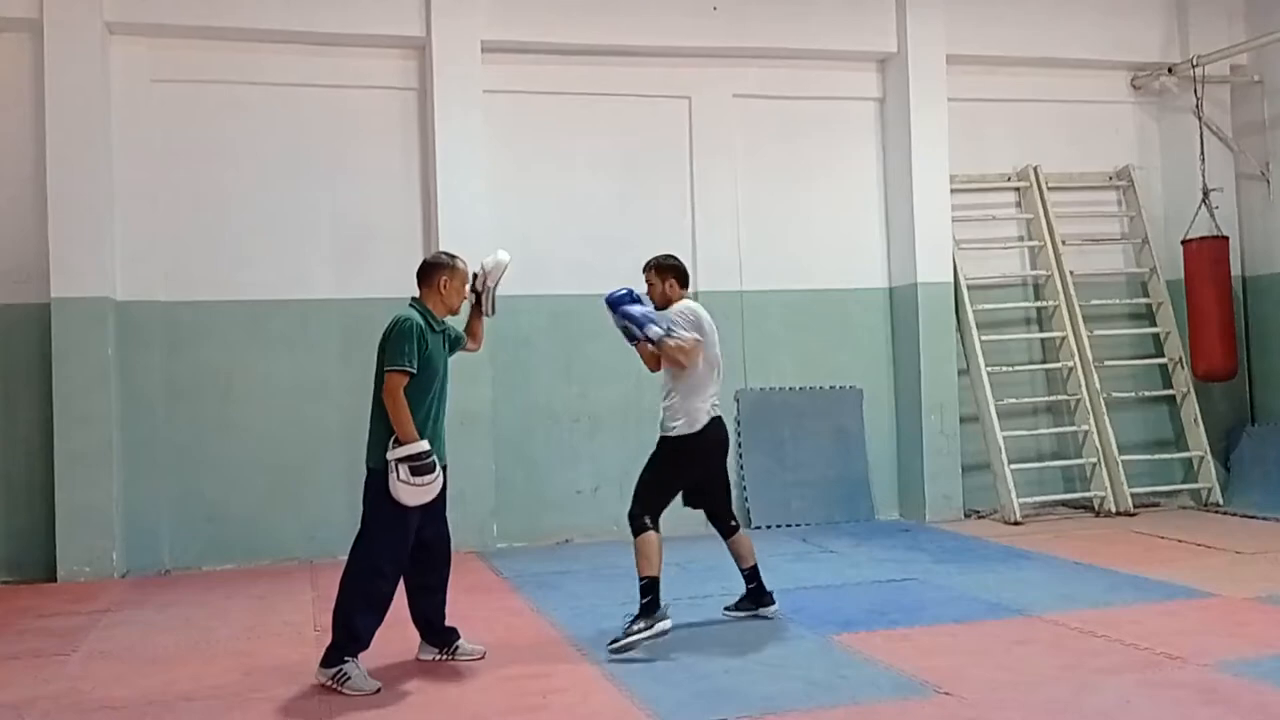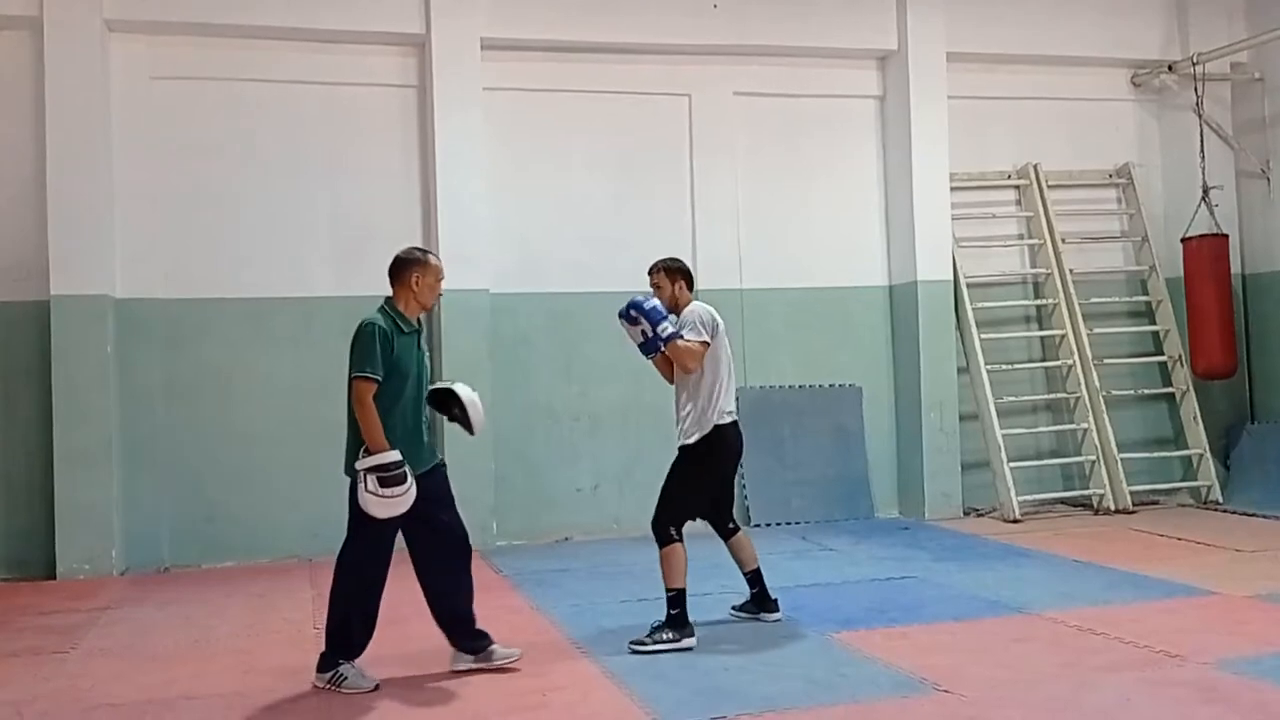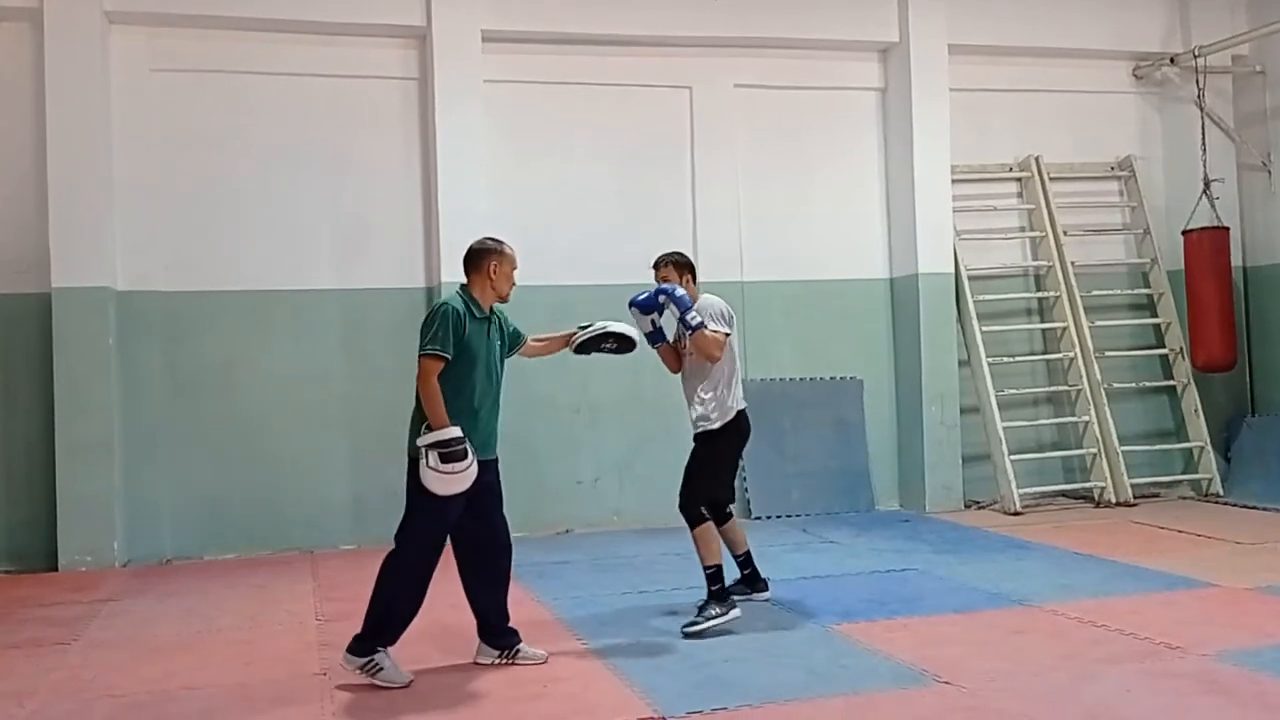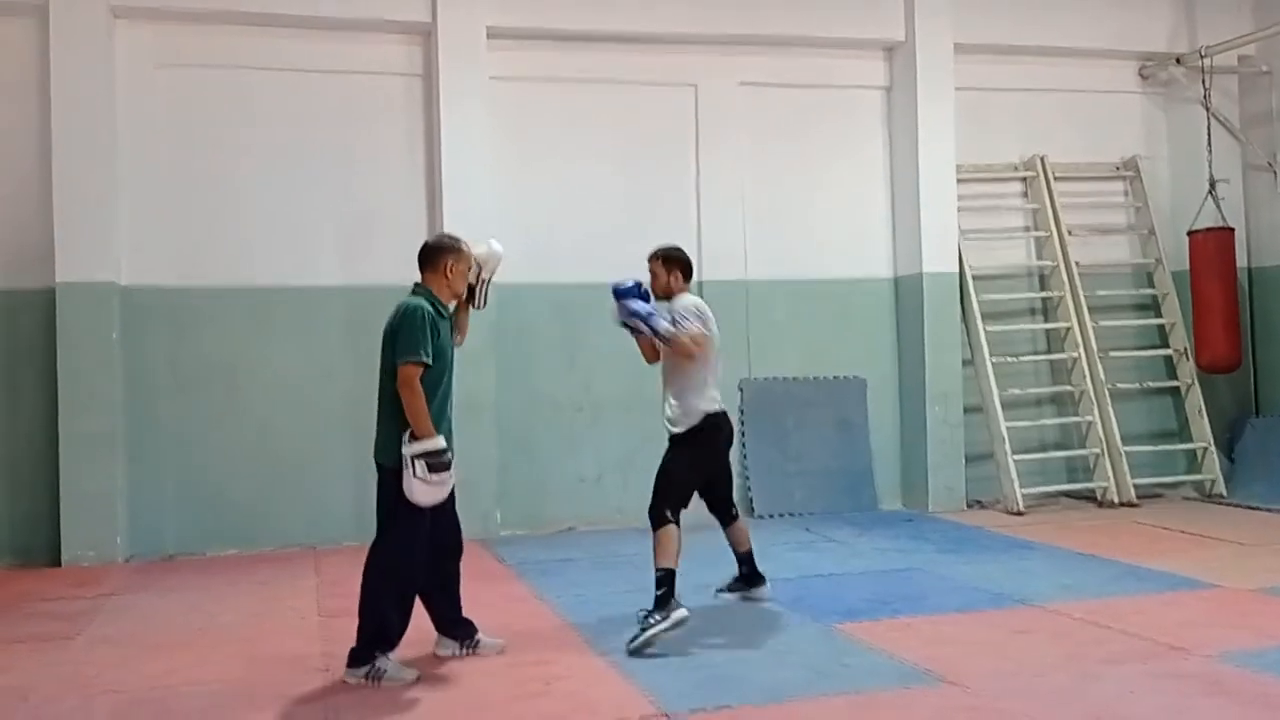
dt=0.7s
person 1, frame 1
left shoulder: (437, 329)
right shoulder: (408, 324)
left elbow: (473, 342)
right elbow: (392, 391)
left wrist: (480, 303)
right wrist: (413, 449)
left hip: (428, 462)
right hip: (396, 464)
left knee: (432, 553)
right knee: (378, 559)
left ankle: (436, 638)
right ankle: (339, 658)
person 1, frame 2
left shoulder: (415, 330)
right shoulder: (375, 330)
right elbow: (362, 398)
right wrist: (383, 460)
left hip: (425, 467)
left knee: (450, 552)
right knee: (364, 566)
left ankle: (470, 646)
right ankle: (335, 663)
person 1, frame 3
left shoulder: (496, 322)
right shoulder: (449, 312)
left elbow: (530, 346)
right elbow: (427, 377)
left wrist: (578, 337)
right wrist: (444, 436)
left hip: (481, 457)
left knee: (491, 549)
right knee: (417, 551)
left ankle: (497, 640)
right ankle: (368, 649)
person 1, frame 4
left shoulder: (436, 312)
right shoulder: (416, 312)
left elbow: (454, 337)
right elbow: (408, 382)
left wrist: (466, 301)
right wrist: (429, 443)
left hip: (432, 453)
right hip: (409, 456)
left knee: (444, 545)
right knee: (398, 553)
left ankle: (454, 632)
right ankle: (367, 658)
person 2, frame 1
left shoulder: (684, 312)
right shoulder: (683, 316)
left elbow: (683, 360)
right elbow: (656, 363)
left wrist: (649, 325)
right wrist: (632, 328)
left hip: (687, 435)
right hip: (709, 432)
left knee: (642, 513)
right knee: (722, 515)
left ankle: (651, 610)
right ankle: (758, 594)
person 2, frame 2
left shoulder: (698, 314)
right shoulder: (688, 320)
left elbow: (689, 361)
right elbow: (672, 373)
left wrist: (661, 322)
right wrist: (644, 336)
left hip: (709, 437)
right hip: (719, 436)
left knee: (666, 523)
right knee: (723, 521)
left ankle: (677, 623)
right ankle: (763, 599)
person 2, frame 3
left shoulder: (711, 306)
right shoulder: (687, 316)
left elbow: (713, 351)
right elbow: (676, 365)
left wrist: (686, 312)
right wrist: (651, 328)
left hip: (724, 422)
right hip: (712, 425)
left knee: (694, 503)
right knee: (715, 507)
left ankle: (718, 598)
right ankle: (752, 579)
person 2, frame 4
left shoulder: (690, 308)
right shoulder: (676, 311)
left elbow: (692, 351)
right elbow: (653, 356)
left wrist: (651, 318)
right wrist: (637, 324)
left hip: (698, 429)
right hip: (710, 427)
left knee: (663, 510)
right knee: (722, 506)
left ankle: (665, 604)
right ankle: (750, 577)
